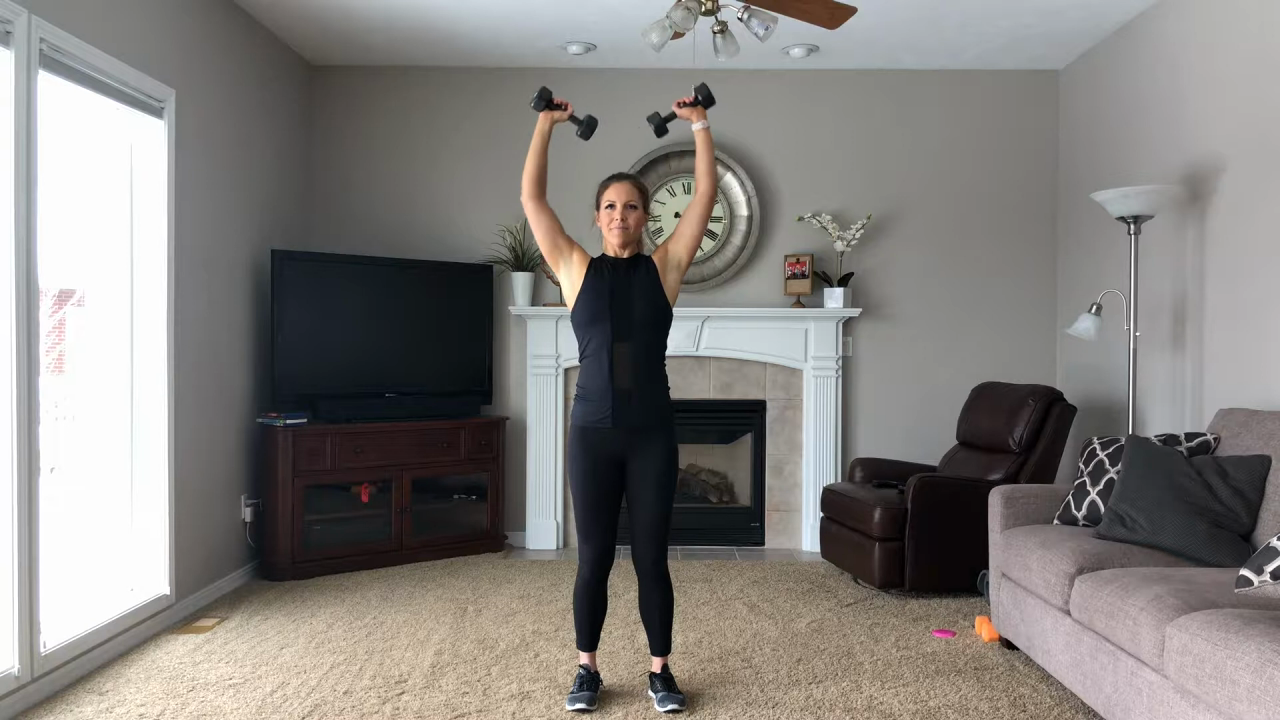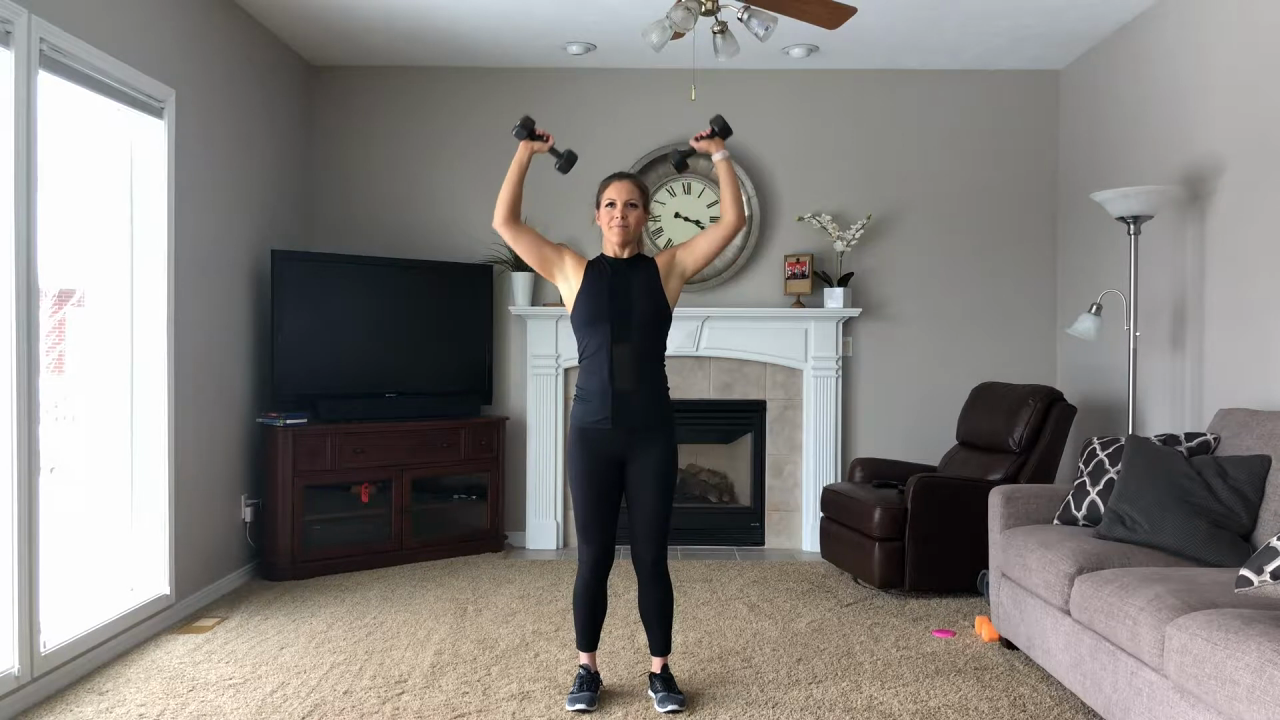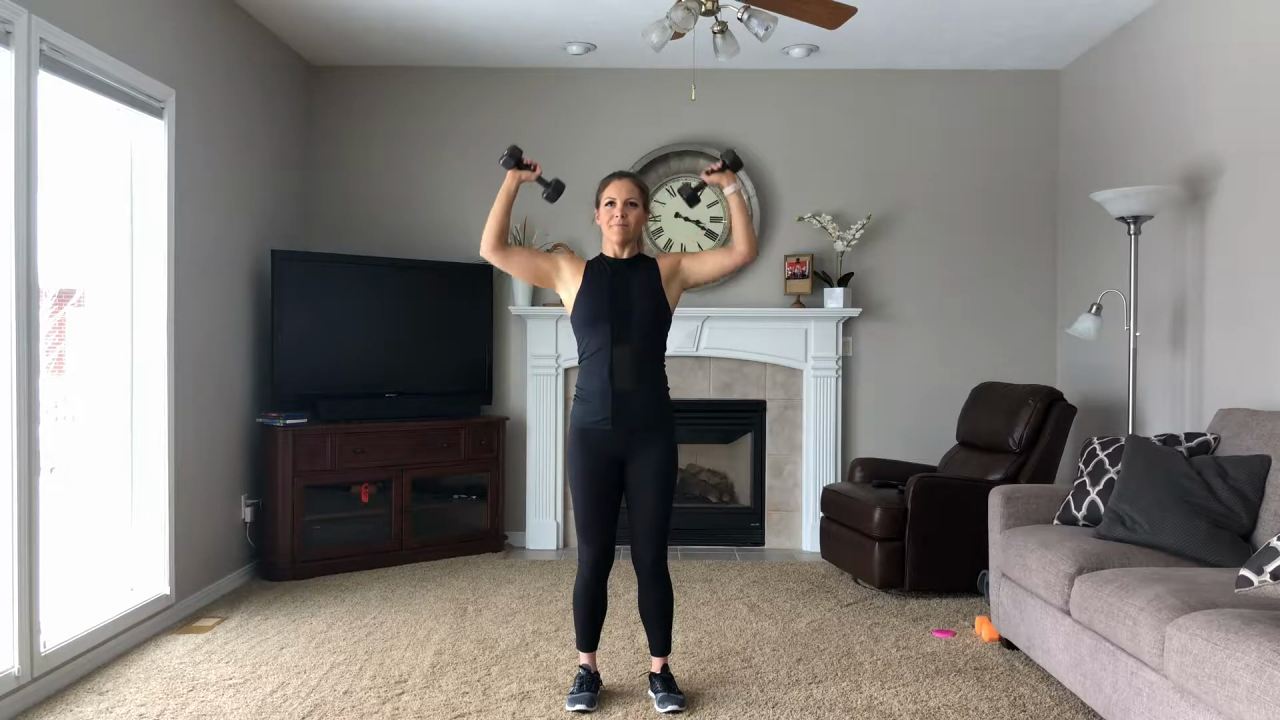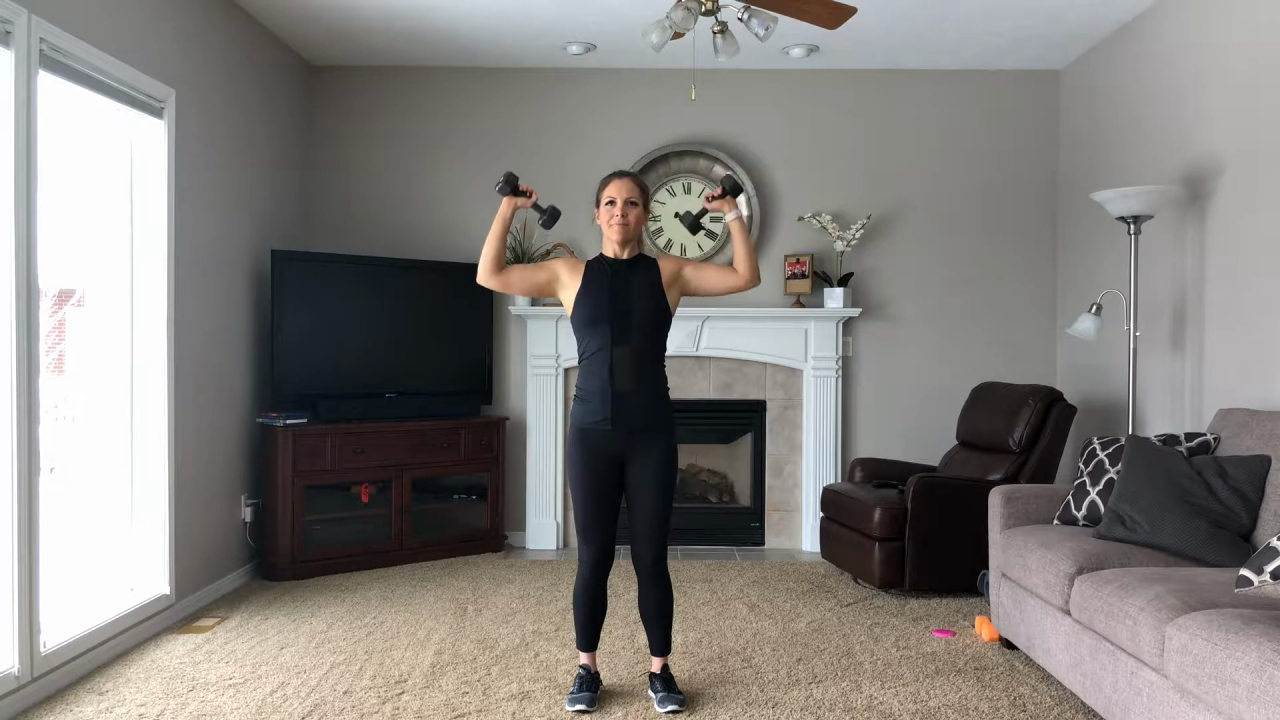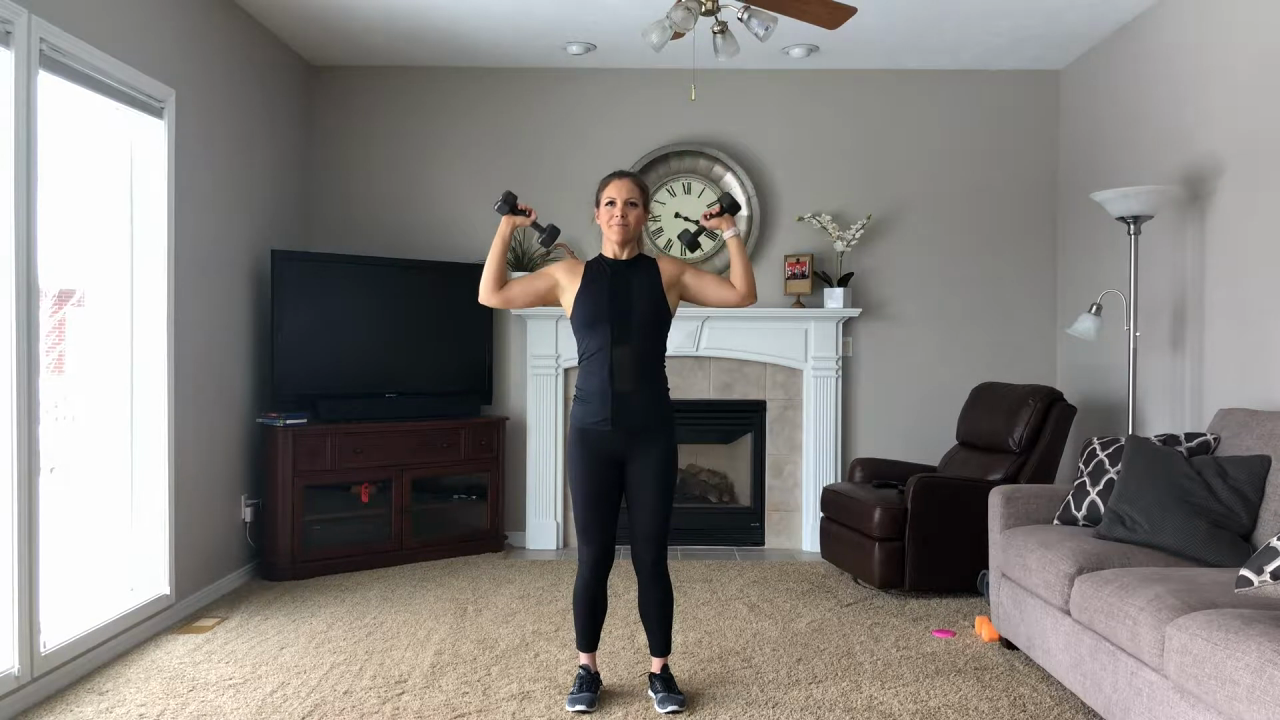
dt=0.2s
person 1, frame 1
left shoulder: (663, 267)
right shoulder: (576, 268)
left elbow: (705, 194)
right elbow: (531, 196)
left wrist: (698, 124)
right wrist: (545, 123)
left hip: (652, 434)
right hip: (593, 432)
left knee: (651, 558)
right knee: (594, 558)
left ankle: (660, 670)
right ankle: (587, 669)
person 1, frame 2
left shoulder: (666, 268)
right shoulder: (573, 270)
left elbow: (732, 220)
right elbow: (505, 221)
left wrist: (718, 155)
right wrist: (525, 152)
left hip: (651, 434)
right hip: (592, 433)
left knee: (651, 558)
right knee: (593, 558)
left ankle: (660, 670)
right ankle: (587, 669)
person 1, frame 3
left shoulder: (667, 270)
right shoulder: (571, 271)
left elbow: (743, 250)
right elbow: (492, 248)
left wrist: (729, 185)
right wrist: (513, 181)
left hip: (651, 433)
right hip: (592, 433)
left knee: (651, 557)
right knee: (593, 557)
left ankle: (660, 670)
right ankle: (587, 669)
person 1, frame 4
left shoulder: (668, 272)
right shoulder: (570, 273)
left elbow: (746, 275)
right elbow: (490, 274)
left wrist: (730, 211)
right wrist: (507, 207)
left hip: (651, 433)
right hip: (591, 432)
left knee: (651, 558)
right knee: (593, 558)
left ankle: (660, 670)
right ankle: (587, 669)
person 1, frame 5
left shoulder: (668, 272)
right shoulder: (570, 274)
left elbow: (743, 293)
right elbow: (491, 294)
left wrist: (729, 230)
right wrist: (506, 228)
left hip: (651, 433)
right hip: (592, 433)
left knee: (651, 558)
right knee: (593, 558)
left ankle: (660, 670)
right ankle: (587, 670)
